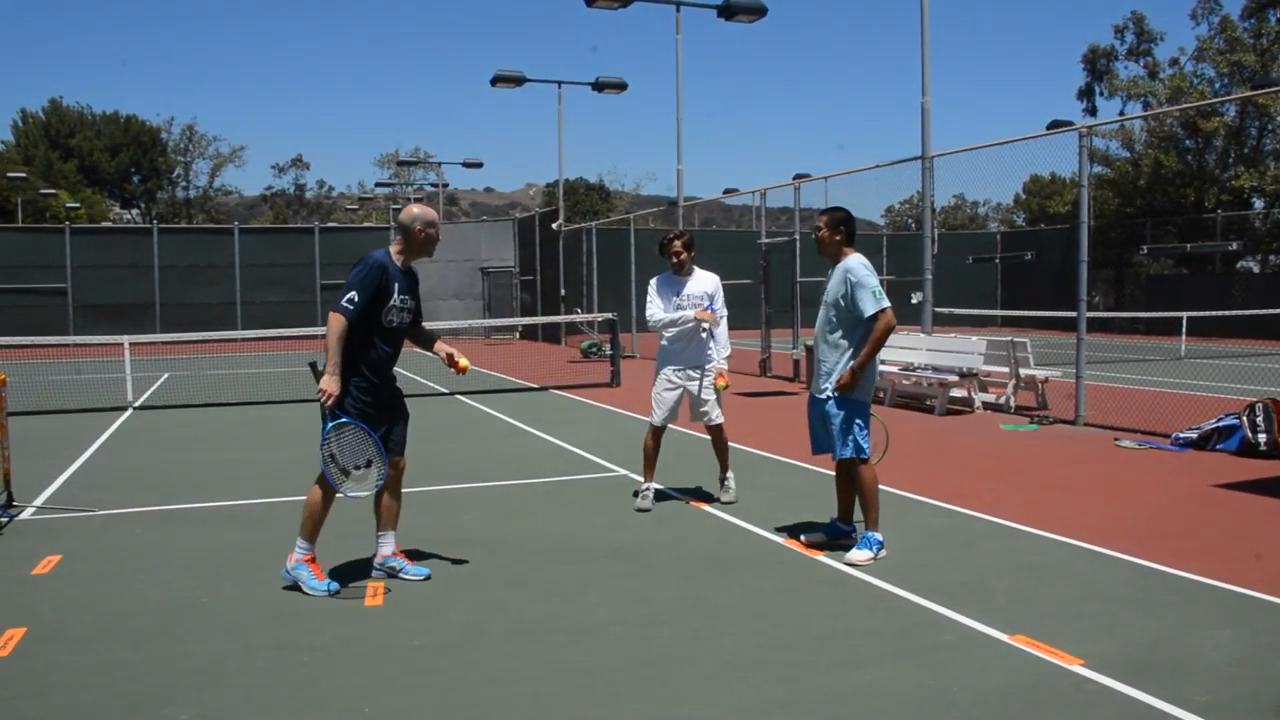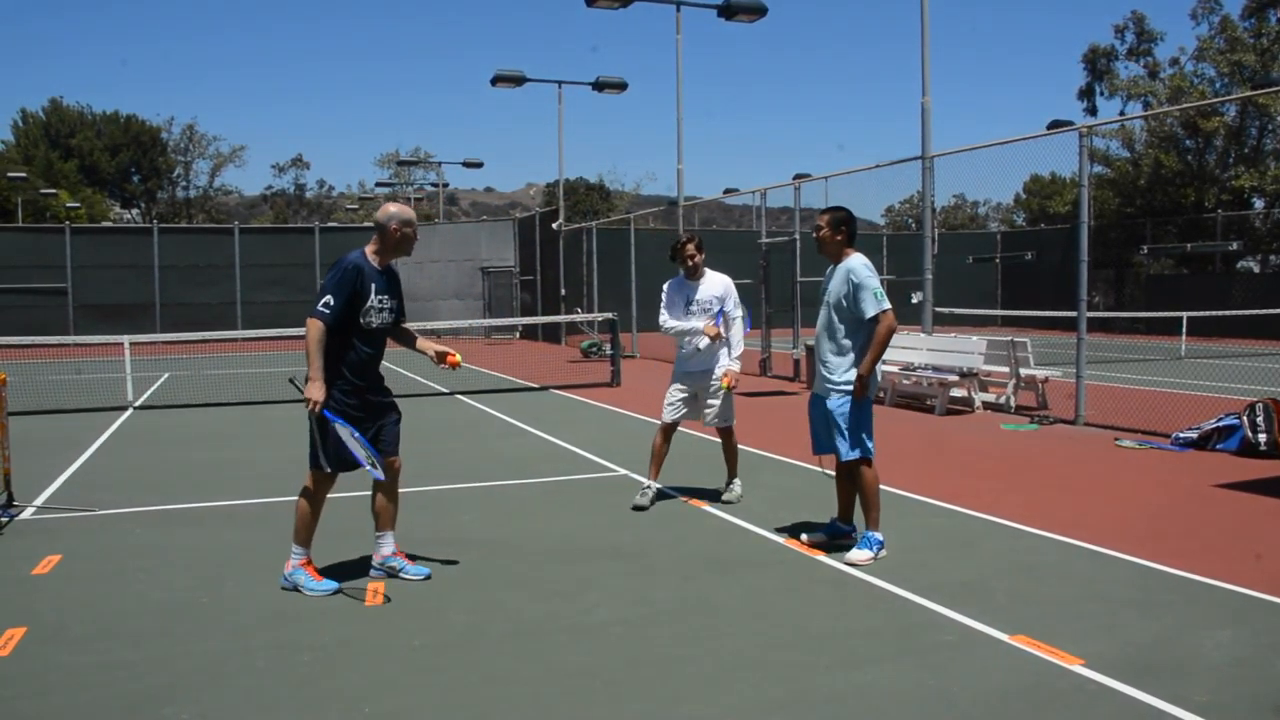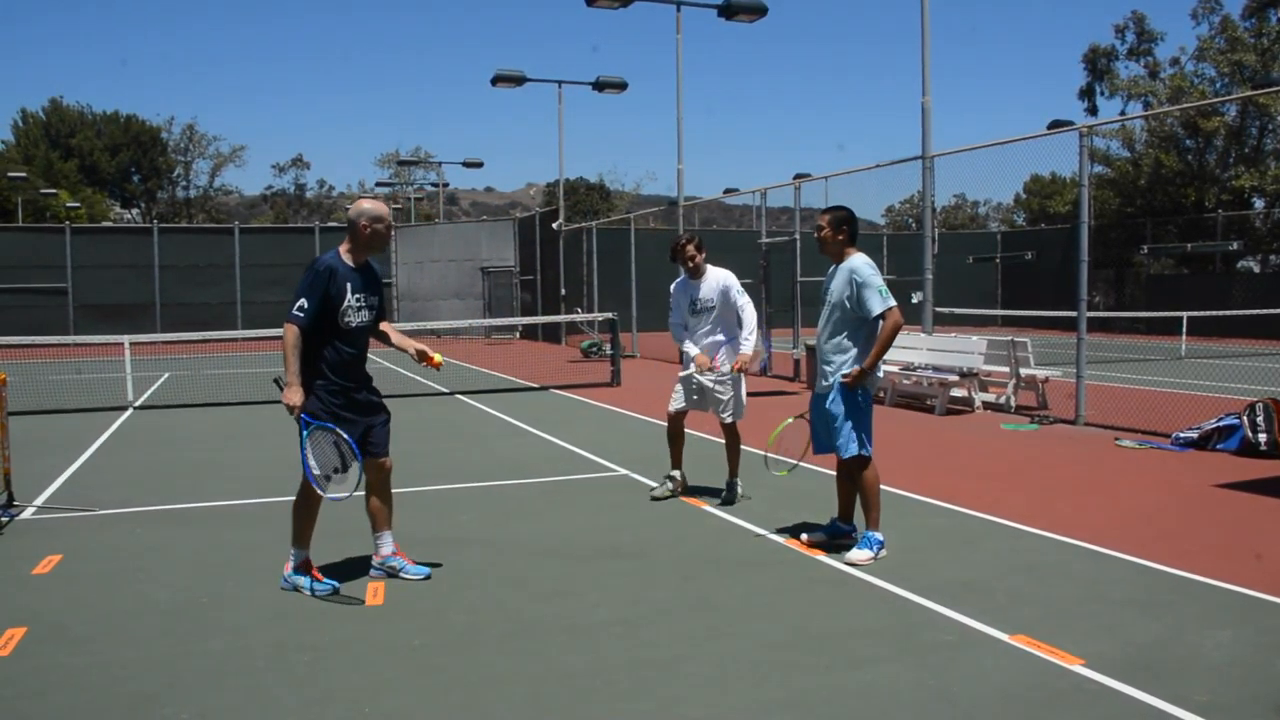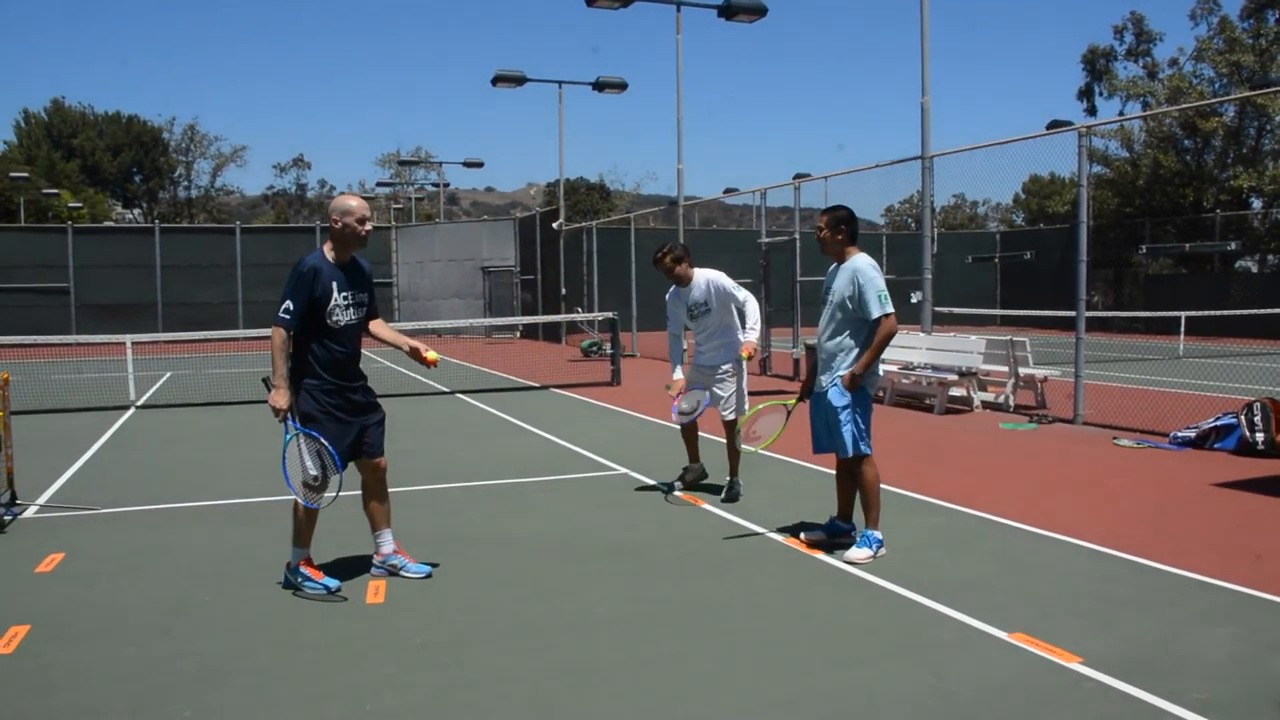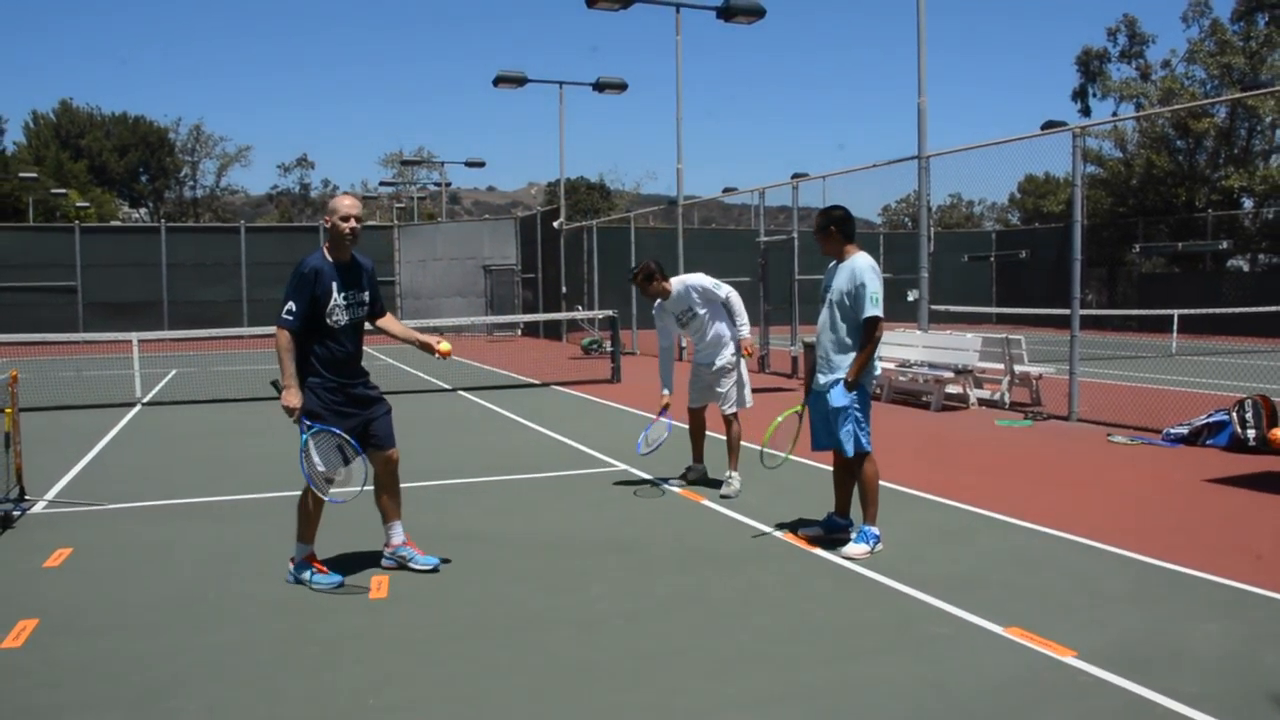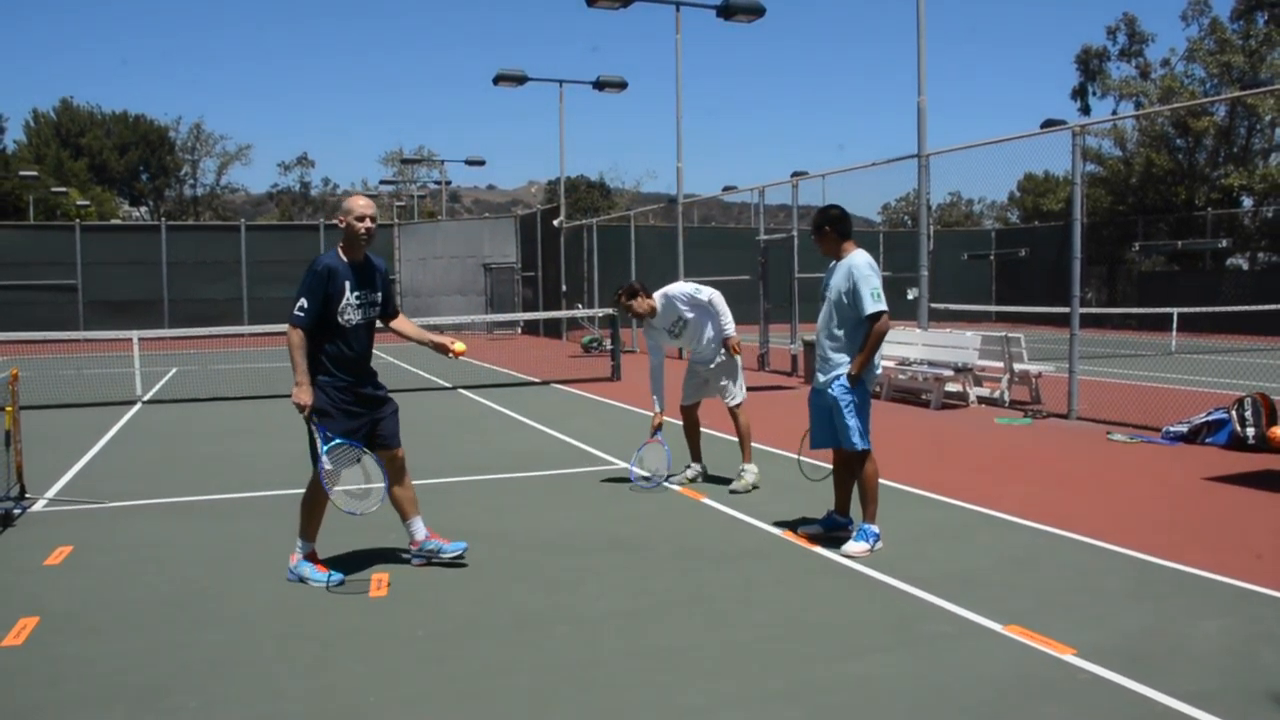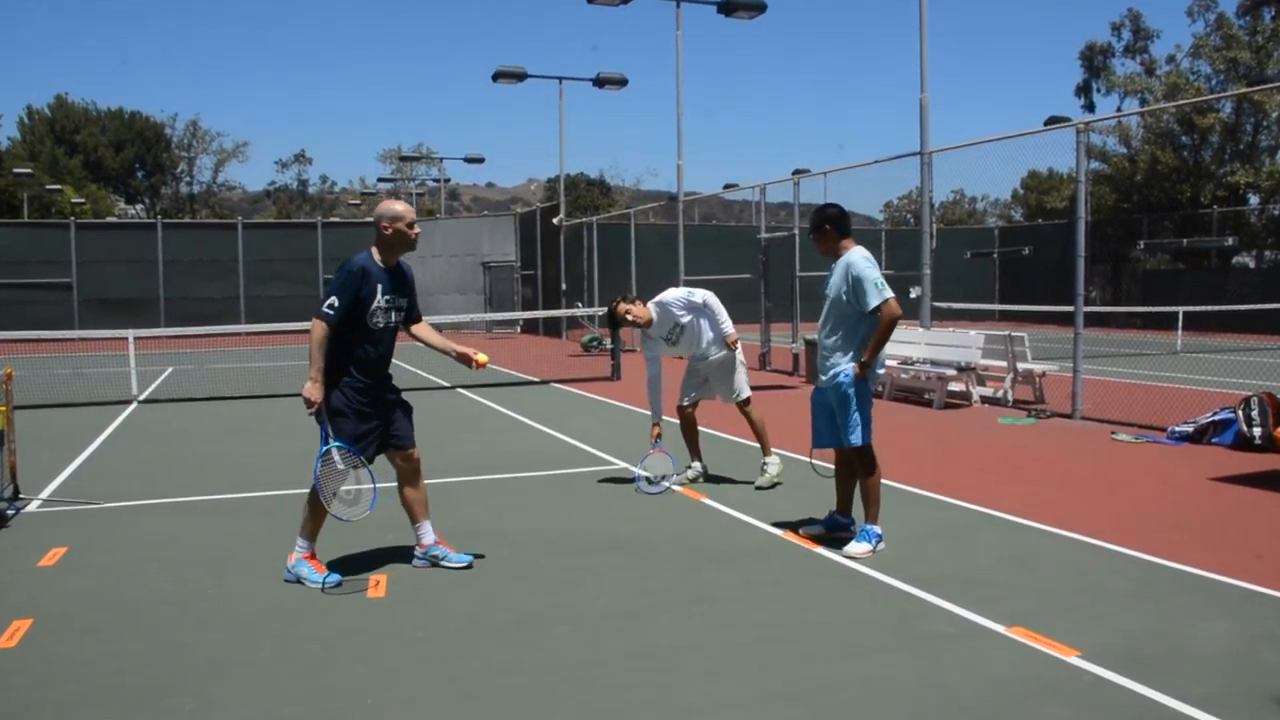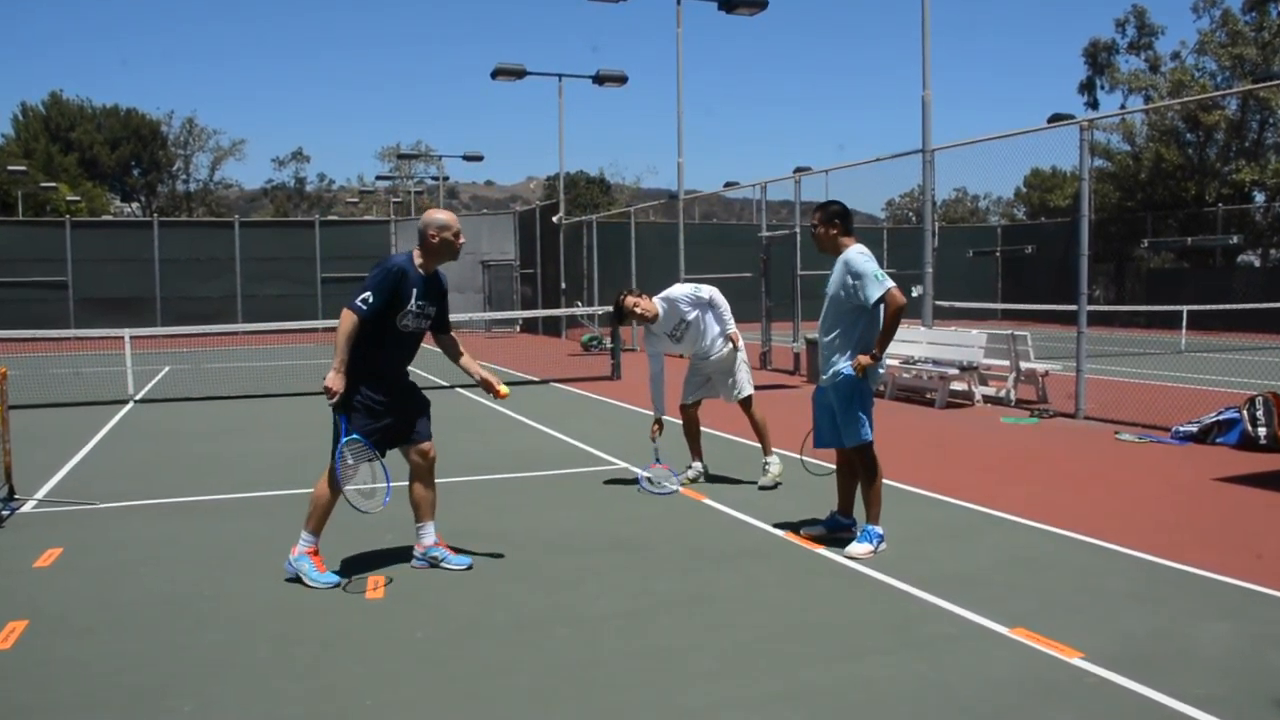
dt=0.2s
person 1, frame 1
left shoulder: (410, 275)
right shoulder: (374, 266)
right elbow: (338, 317)
left wrist: (441, 348)
right wrist: (332, 374)
left hip: (383, 386)
right hip: (351, 388)
left knee: (394, 467)
left ankle: (386, 555)
right ankle: (300, 560)
person 1, frame 2
left shoulder: (391, 276)
right shoulder: (349, 268)
right elbow: (316, 322)
left wrist: (429, 347)
right wrist: (315, 380)
left hip: (372, 388)
right hip: (336, 391)
left knee: (390, 466)
right knee: (322, 476)
left ankle: (386, 555)
right ankle: (297, 565)
person 1, frame 3
left shoulder: (372, 273)
right shoulder: (325, 269)
right elbow: (293, 326)
left wrist: (412, 346)
right wrist: (293, 383)
left hip: (361, 388)
right hip: (322, 393)
left knee: (380, 467)
left ankle: (385, 555)
right ankle: (296, 566)
person 1, frame 4
left shoulder: (362, 269)
right shoulder: (309, 270)
right elbow: (282, 329)
left wrist: (406, 344)
right wrist: (280, 386)
left hip: (355, 387)
right hip: (316, 393)
left knee: (376, 467)
left ankle: (386, 554)
right ankle: (298, 564)
person 1, frame 5
left shoulder: (364, 268)
right shoulder: (310, 270)
left elbow: (378, 316)
right elbow: (285, 330)
left wrist: (417, 338)
right wrist: (291, 386)
left hip: (358, 384)
right hip: (320, 391)
left knee: (387, 459)
left ankle: (397, 546)
right ankle: (301, 559)
person 1, frame 6
left shoulder: (377, 268)
right shoulder: (324, 269)
left elbow: (391, 317)
right elbow: (297, 327)
left wrist: (432, 340)
right wrist: (302, 383)
left hip: (366, 385)
right hip: (329, 389)
left knee: (395, 459)
left ankle: (421, 540)
right ankle: (302, 558)
person 1, frame 7
left shoulder: (404, 274)
right shoulder: (357, 269)
left elbow: (413, 323)
right elbow: (322, 323)
left wrist: (455, 350)
right wrist: (315, 379)
left hip: (381, 387)
right hip: (345, 388)
left knee: (409, 459)
left ankle: (427, 545)
right ankle: (301, 558)
person 1, frame 8
left shoulder: (438, 283)
right shoulder: (395, 270)
left elbow: (443, 336)
right elbow: (350, 315)
left wrist: (478, 372)
right wrist: (337, 371)
left hip: (397, 383)
right hip: (360, 385)
left knee: (424, 455)
left ankle: (427, 546)
right ankle: (304, 552)
person 2, frame 1
left shoulder: (856, 268)
right shoulder: (835, 270)
left elbow: (886, 320)
left wrist: (856, 369)
left hip: (845, 386)
right hip: (825, 385)
left knee: (857, 458)
right knee: (841, 458)
left ankle: (873, 536)
right ankle: (843, 525)
person 2, frame 2
left shoulder: (857, 269)
right shoulder: (833, 271)
left elbow: (887, 322)
left wrist: (864, 374)
left hip: (848, 387)
right hip: (826, 384)
left knee: (859, 458)
right knee: (841, 458)
left ankle: (873, 536)
right ankle: (843, 524)
person 2, frame 3
left shoulder: (860, 268)
right shoulder: (834, 271)
left elbow: (894, 319)
left wrist: (864, 369)
right wrist: (819, 375)
left hip: (849, 384)
right hip: (827, 382)
left knee: (859, 457)
right knee: (842, 457)
left ankle: (873, 536)
right ankle: (843, 524)
person 2, frame 4
left shoulder: (863, 269)
right shoulder: (834, 270)
left elbow: (887, 326)
left wrist: (856, 373)
right wrist: (811, 374)
left hip: (849, 383)
right hip: (827, 382)
left knee: (859, 456)
right knee: (841, 456)
left ankle: (873, 535)
right ankle: (843, 524)
person 2, frame 5
left shoulder: (862, 268)
right shoulder: (834, 269)
left elbow: (874, 329)
left wrist: (852, 377)
right wrist: (812, 370)
left hip: (846, 381)
right hip: (824, 379)
left knee: (858, 453)
right knee: (839, 453)
left ankle: (870, 530)
right ankle: (840, 519)
person 2, frame 6
left shoulder: (859, 266)
right shoulder: (835, 267)
left elbow: (881, 322)
left wrist: (855, 370)
left hip: (847, 379)
right hip: (826, 376)
left knee: (858, 450)
right knee: (839, 450)
left ankle: (870, 529)
right ankle: (840, 518)
person 2, frame 7
left shoulder: (857, 262)
right shoulder: (840, 264)
left elbow: (892, 311)
left wrist: (866, 361)
left hip: (850, 376)
right hip: (830, 375)
left knee: (859, 449)
right knee: (841, 450)
left ankle: (872, 529)
right ankle: (842, 518)
person 2, frame 8
left shoulder: (856, 259)
right shoulder: (841, 262)
left elbow: (897, 301)
left wrist: (875, 354)
left hip: (851, 375)
right hip: (831, 374)
left knee: (861, 449)
right knee: (843, 450)
left ankle: (874, 530)
right ankle: (843, 519)
person 3, frame 1
left shoulder: (711, 281)
right shoulder: (658, 284)
left elbow: (721, 323)
right elbow: (653, 319)
left wrist: (722, 362)
right wrist: (692, 315)
left hip: (704, 366)
right hip: (669, 367)
left knee: (716, 425)
right knee: (656, 427)
left ankle: (726, 478)
right ankle: (647, 487)
person 3, frame 2
left shoulder: (722, 283)
right shoulder: (671, 288)
left elbow: (736, 324)
right elbow: (666, 324)
left wrist: (733, 364)
right wrist: (700, 326)
left hip: (715, 369)
right hip: (684, 369)
left knee: (723, 427)
right knee: (667, 424)
left ankle: (733, 482)
right ankle: (650, 486)
person 3, frame 3
left shoulder: (723, 279)
right shoulder: (678, 288)
left elbow: (748, 312)
right elbow: (676, 328)
left wrist: (746, 348)
right wrist: (694, 354)
left hip: (725, 364)
right hip: (694, 363)
left knee: (728, 422)
right knee: (674, 415)
left ankle: (733, 482)
right ankle: (676, 476)
person 3, frame 4
left shoulder: (713, 279)
right shoulder: (673, 297)
left elbow: (748, 302)
right elbow: (675, 336)
left wrist: (751, 337)
right wrist: (678, 374)
left hip: (729, 361)
right hip: (700, 363)
left knee: (729, 419)
left ankle: (734, 480)
right ankle: (695, 468)
person 3, frame 5
left shoulder: (691, 283)
right shoulder: (660, 312)
left elbow: (731, 296)
right elbow: (666, 350)
left wrist: (743, 333)
right wrist: (666, 390)
left hip: (728, 355)
right hip: (702, 361)
left knee: (730, 414)
right knee: (695, 411)
left ankle: (733, 475)
right ankle: (697, 468)
person 3, frame 6
left shoulder: (673, 293)
right shoulder: (650, 330)
left elbow: (714, 296)
right elbow: (656, 368)
left wrist: (730, 332)
right wrist: (658, 410)
left hip: (723, 351)
right hip: (698, 360)
left knee: (735, 407)
right knee: (687, 409)
left ankle: (748, 468)
right ankle: (697, 466)
person 3, frame 7
left shoulder: (667, 300)
right shoulder: (649, 342)
left elbow: (707, 297)
right elbow: (654, 379)
left wrist: (727, 330)
right wrist: (656, 420)
left hip: (723, 350)
right hip: (698, 361)
left knee: (744, 405)
right knee: (684, 410)
left ankle: (770, 461)
right ankle: (697, 466)
person 3, frame 8
left shoulder: (675, 295)
right shoulder: (651, 337)
left elbow: (713, 294)
right elbow: (656, 374)
left wrist: (730, 328)
right wrist: (658, 415)
left hip: (726, 349)
right hip: (700, 360)
left knee: (746, 403)
right knee: (687, 409)
left ankle: (770, 460)
right ankle: (698, 465)
